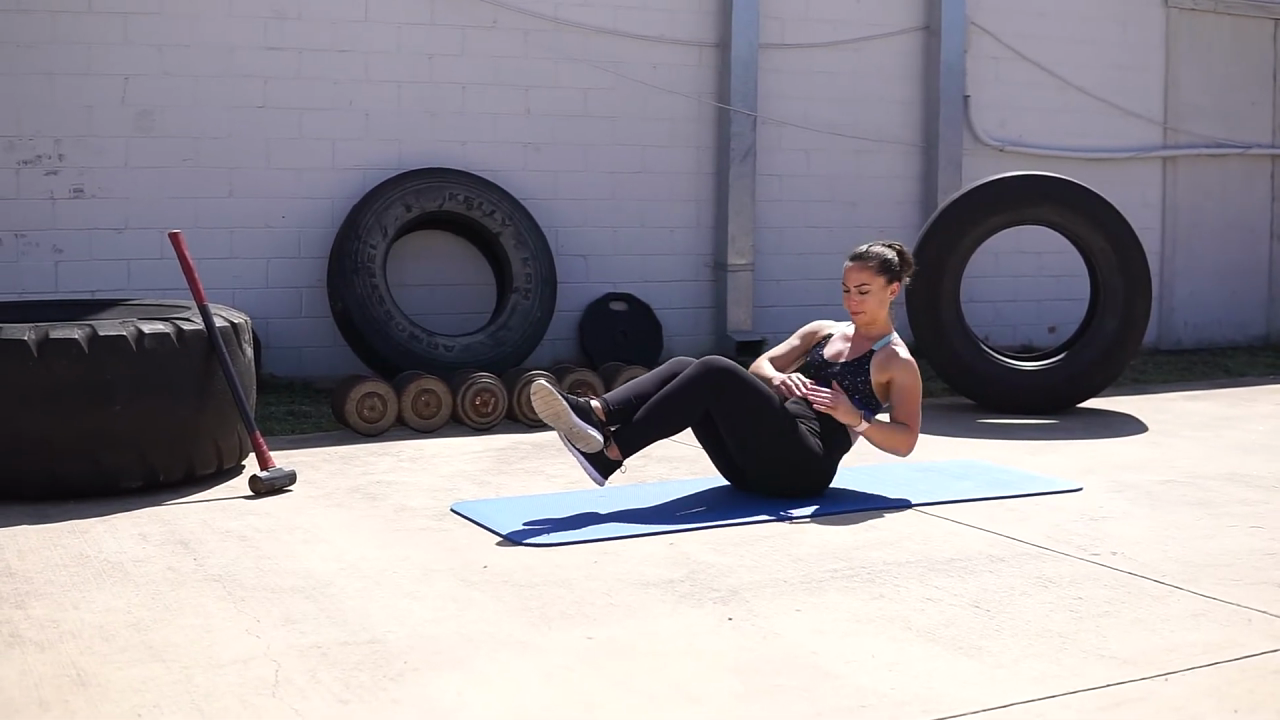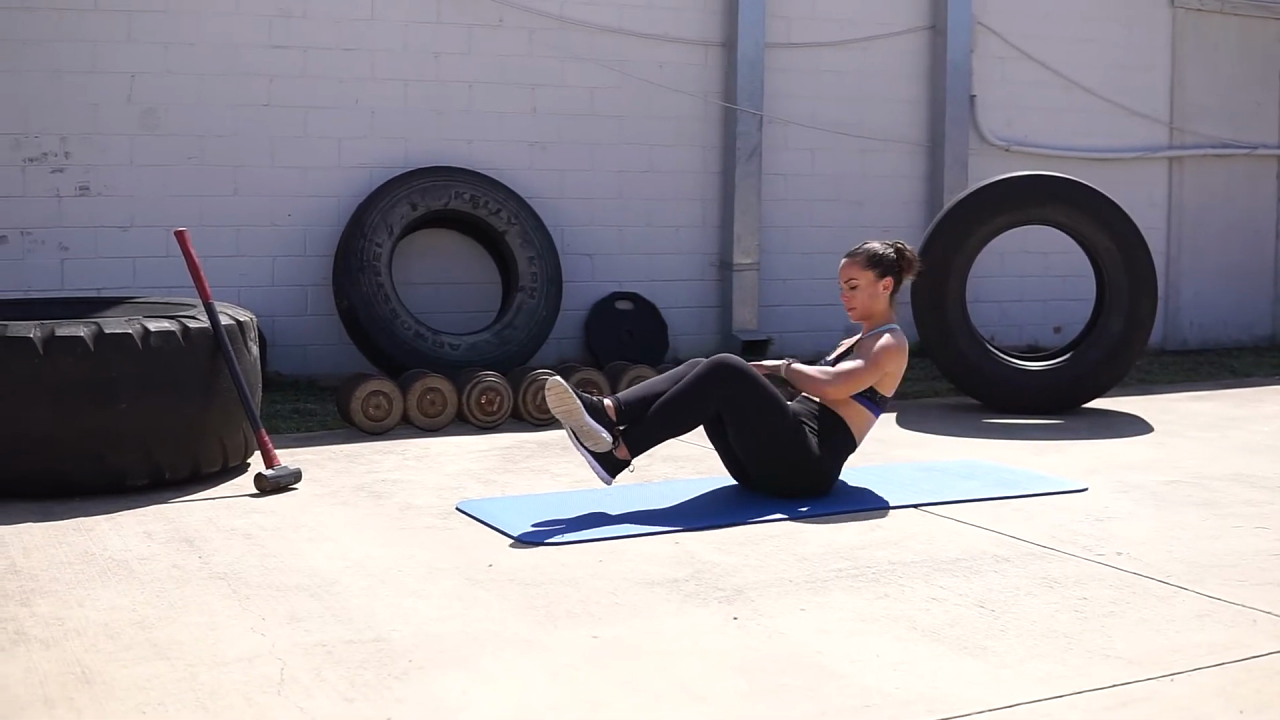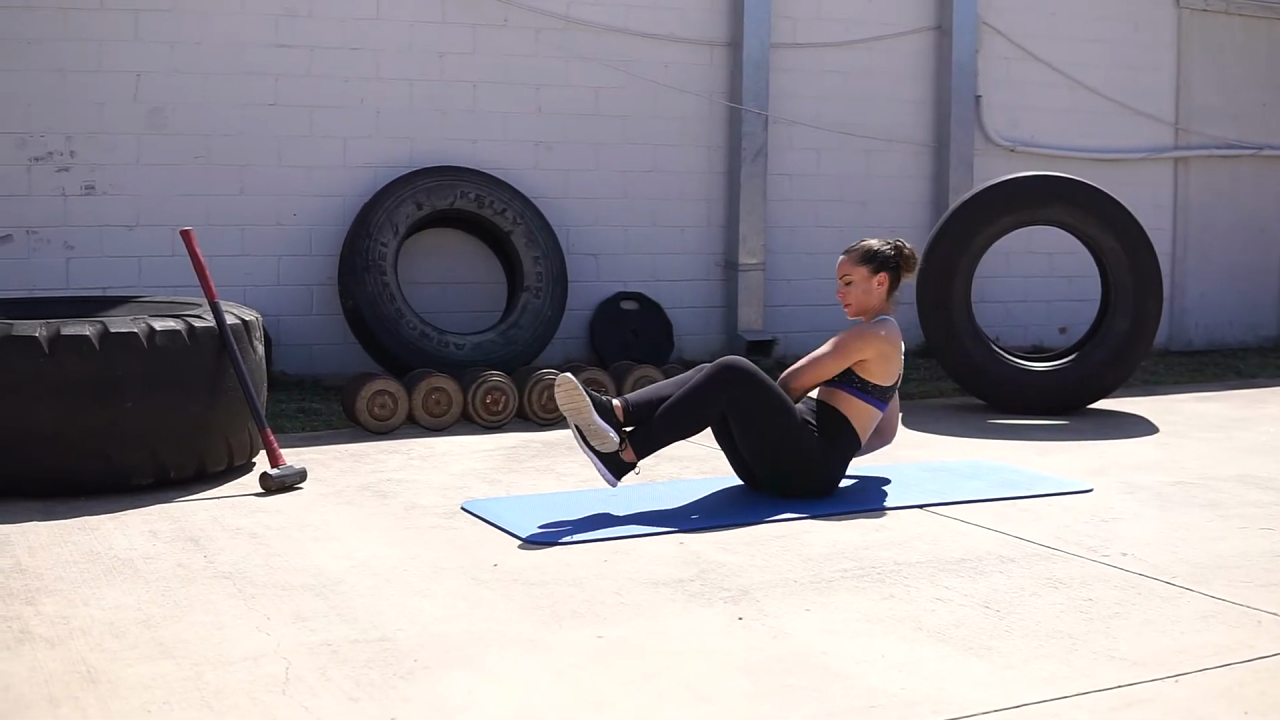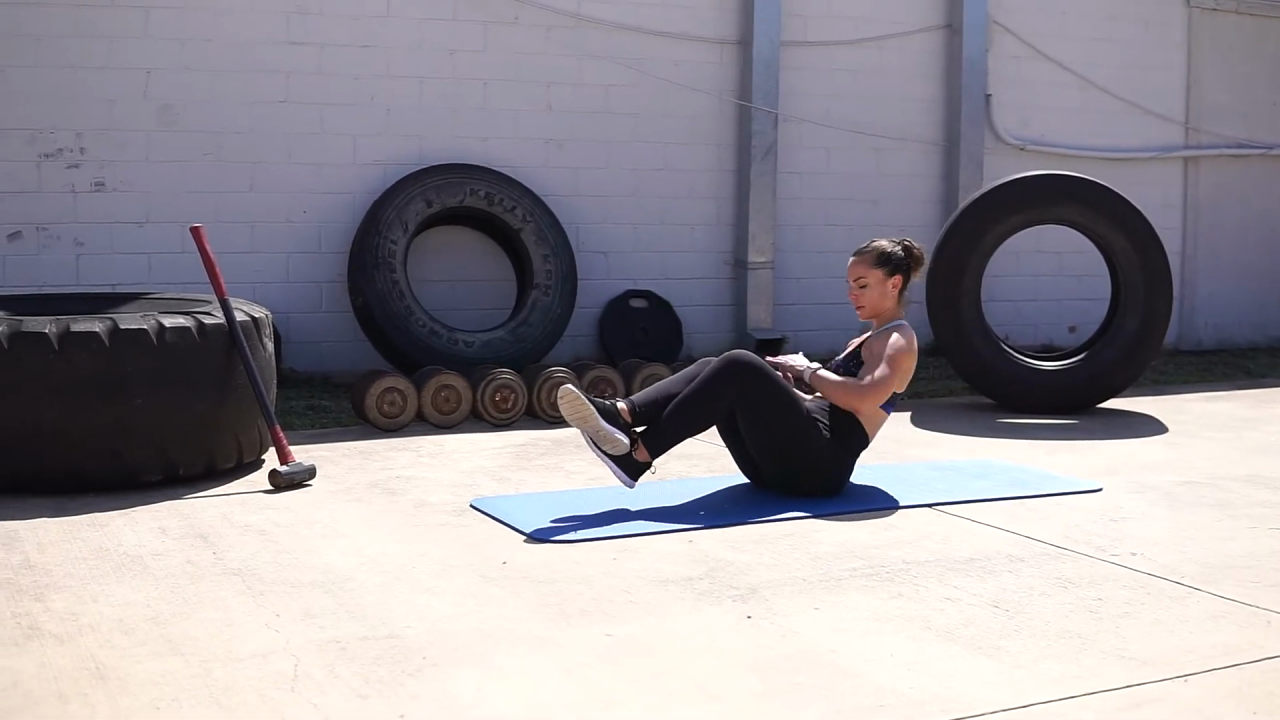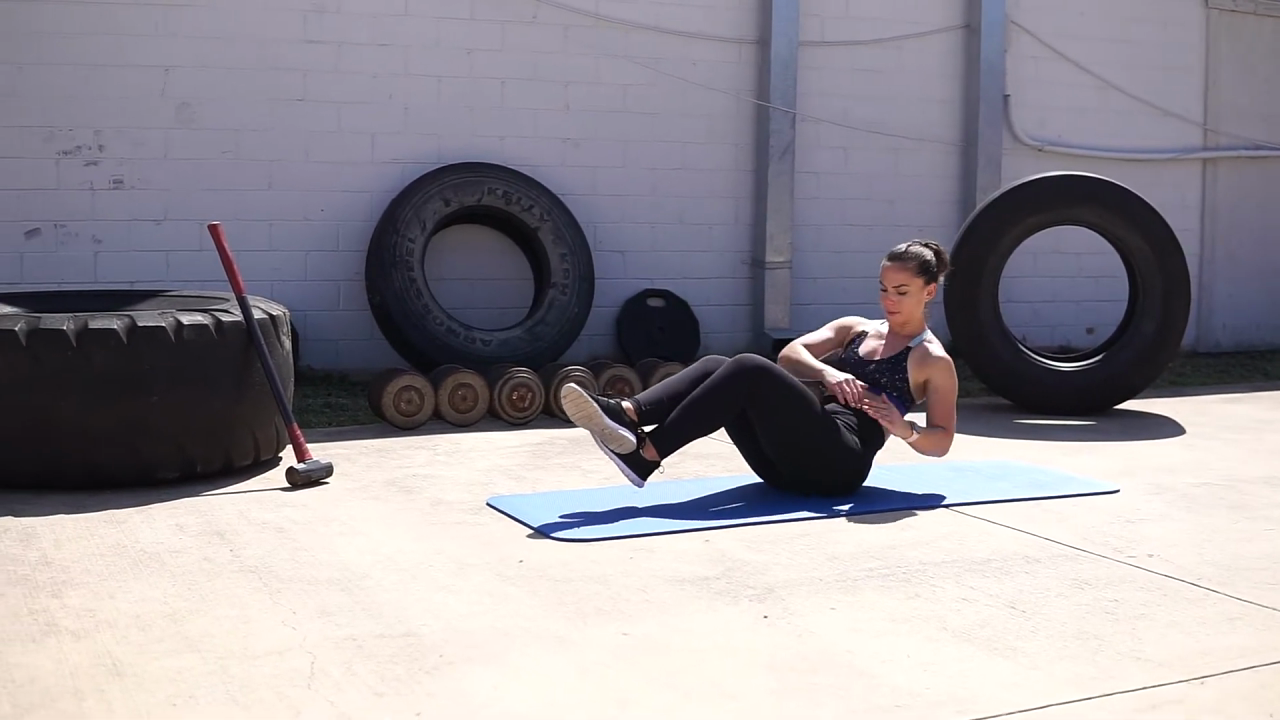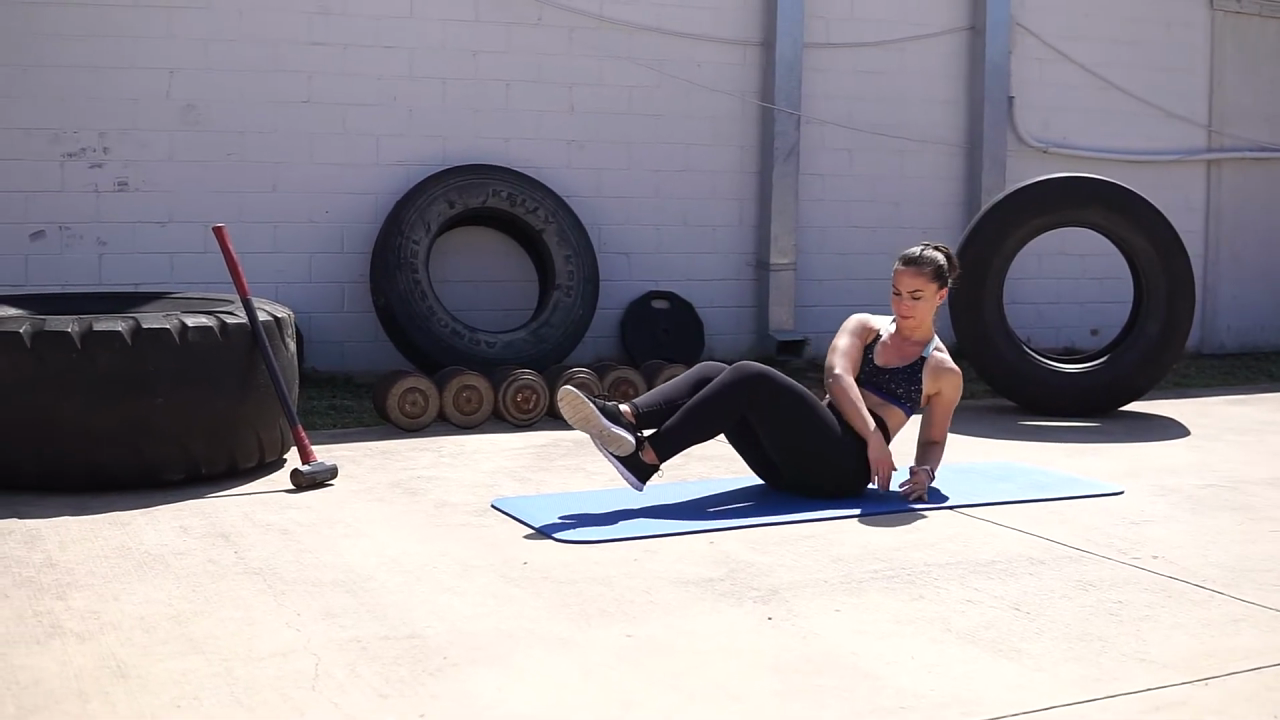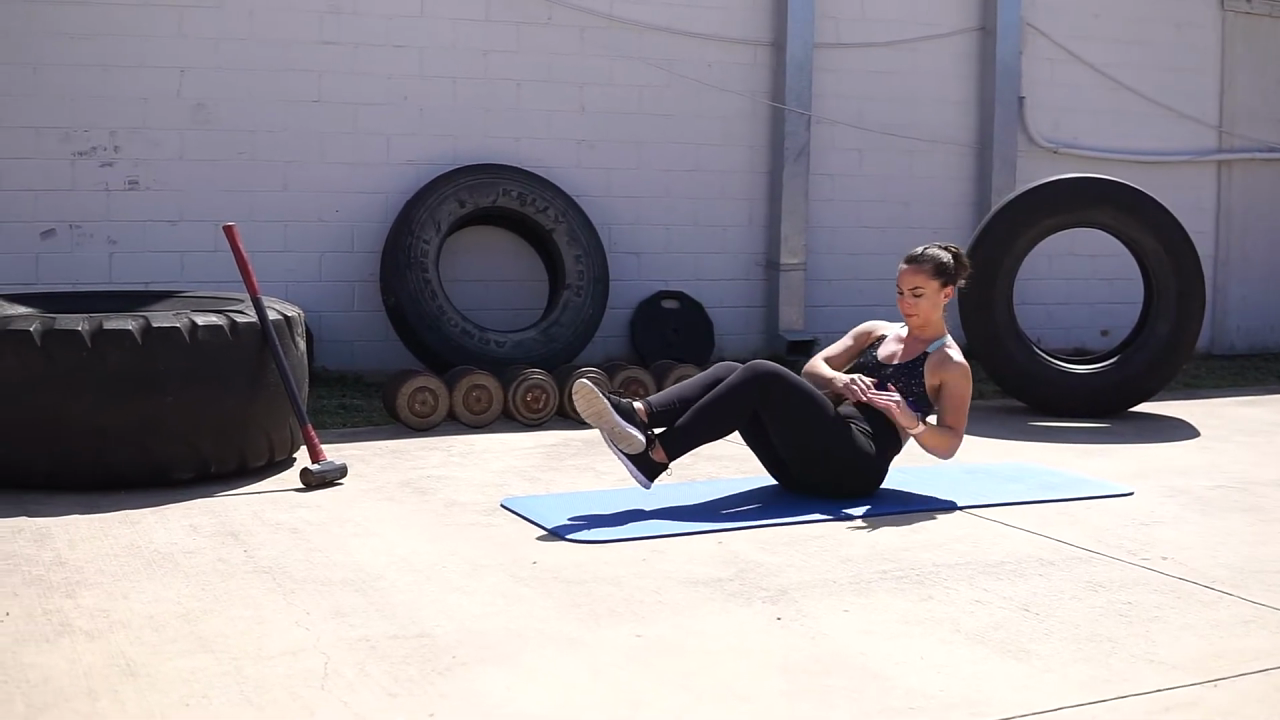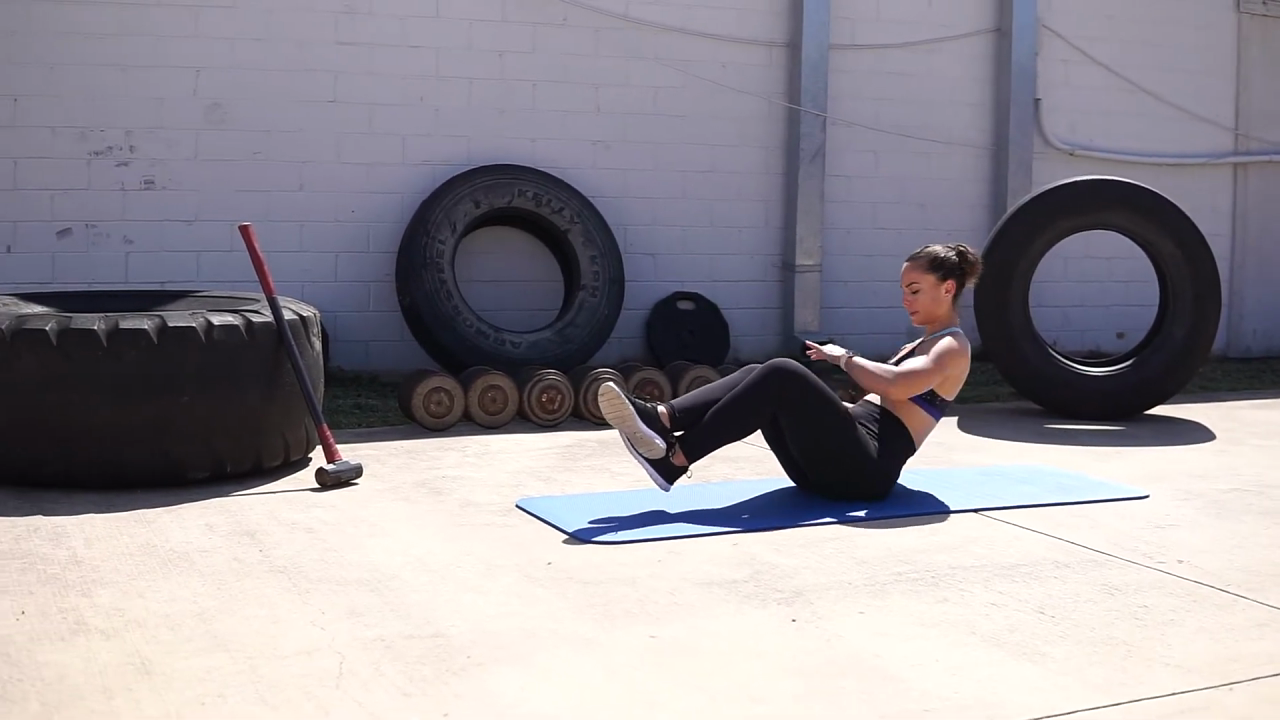
dt=0.2s
person 1, frame 1
left shoulder: (898, 363)
right shoulder: (825, 332)
left elbow: (904, 440)
right elbow: (761, 366)
left wrist: (855, 419)
right wrist: (780, 380)
left hip: (802, 465)
right hip: (756, 462)
left knee: (714, 371)
right knee: (683, 368)
left ankle: (611, 452)
right ankle: (593, 412)
person 1, frame 2
left shoulder: (890, 345)
right shoulder: (855, 342)
left elbow: (833, 385)
left wrist: (785, 367)
right wrist: (772, 374)
left hip: (806, 465)
right hip: (765, 462)
left knee: (725, 370)
right knee: (700, 370)
left ankle: (618, 452)
right ankle: (605, 411)
person 1, frame 3
left shoulder: (874, 335)
right shoulder: (878, 338)
left elbow: (796, 381)
right elbow: (885, 433)
left wrist: (756, 394)
left hip: (810, 467)
right hip: (776, 462)
left knee: (732, 372)
right knee: (709, 376)
left ankle: (624, 453)
right ankle: (612, 412)
person 1, frame 4
left shoulder: (898, 341)
right shoulder: (867, 341)
left elbow: (865, 397)
left wrist: (810, 371)
right wrist: (787, 383)
left hip: (819, 465)
right hip: (778, 462)
left knee: (739, 365)
right knee: (710, 368)
left ankle: (637, 453)
right ankle: (620, 414)
person 1, frame 5
left shoulder: (934, 360)
right shoulder: (858, 329)
left elbow: (940, 439)
right elbow: (789, 355)
left wrist: (906, 429)
right wrist: (825, 372)
left hip: (837, 462)
right hip: (790, 461)
left knee: (748, 369)
right knee: (715, 366)
left ankle: (647, 453)
right ankle: (625, 413)
person 1, frame 6
left shoulder: (944, 371)
right shoulder: (865, 327)
left elbow: (933, 442)
right elbow: (837, 377)
left wrist: (925, 471)
right wrist: (875, 439)
left hip: (842, 465)
right hip: (794, 463)
left knee: (748, 377)
right knee: (712, 373)
left ankle: (646, 456)
right ankle: (622, 416)
person 1, frame 7
left shoulder: (952, 365)
right shoulder: (877, 332)
left elbow: (948, 443)
right elbow: (814, 370)
left wrist: (910, 422)
right wrist: (841, 381)
left hip: (853, 465)
right hip: (808, 464)
left knee: (761, 376)
right knee: (729, 373)
left ankle: (656, 454)
right ankle: (635, 414)
person 1, frame 8
left shoulder: (953, 349)
right shoulder: (917, 344)
left elbow: (896, 386)
left wrist: (843, 358)
left hip: (865, 469)
right hip: (826, 465)
left knee: (782, 374)
right knee: (756, 375)
left ankle: (675, 458)
right ankle: (658, 418)
